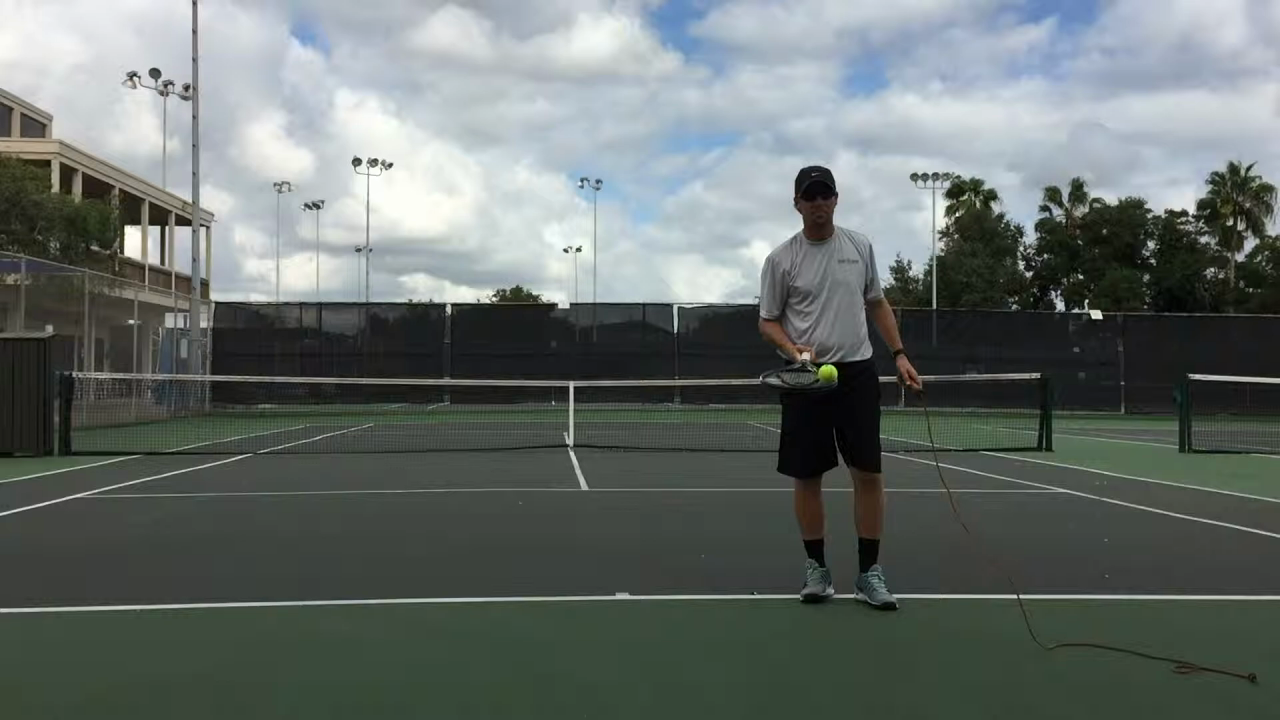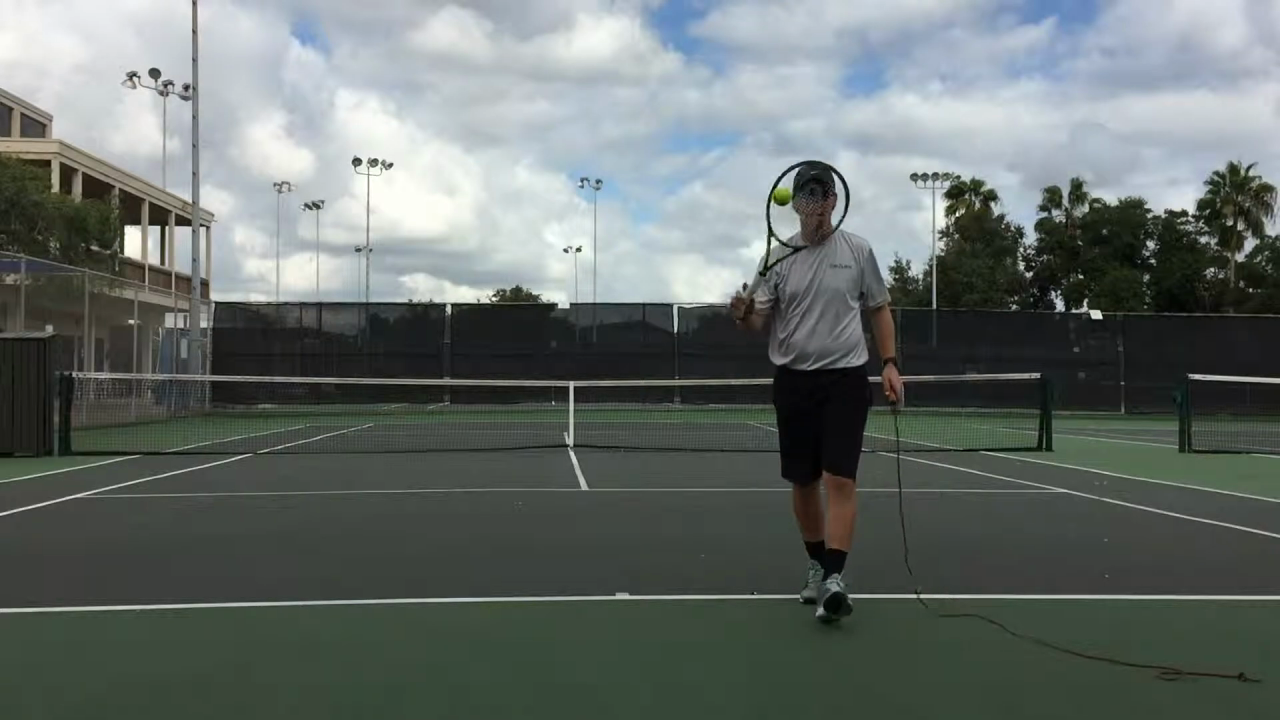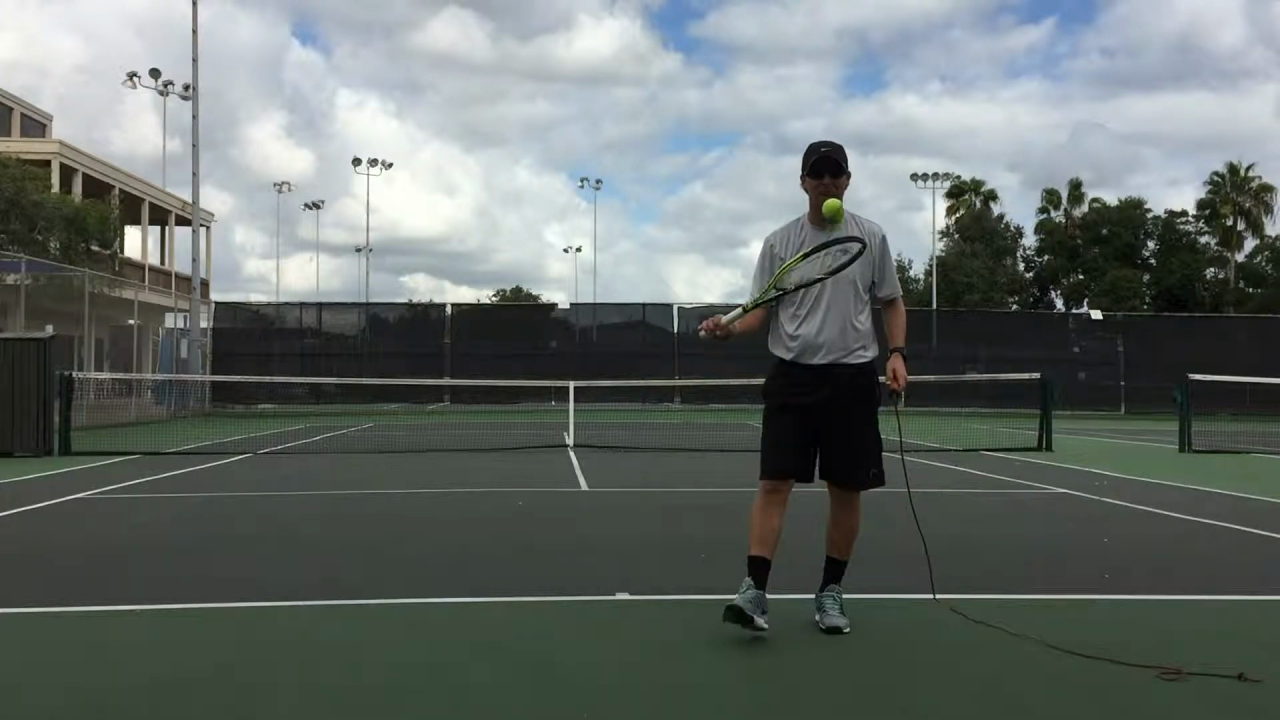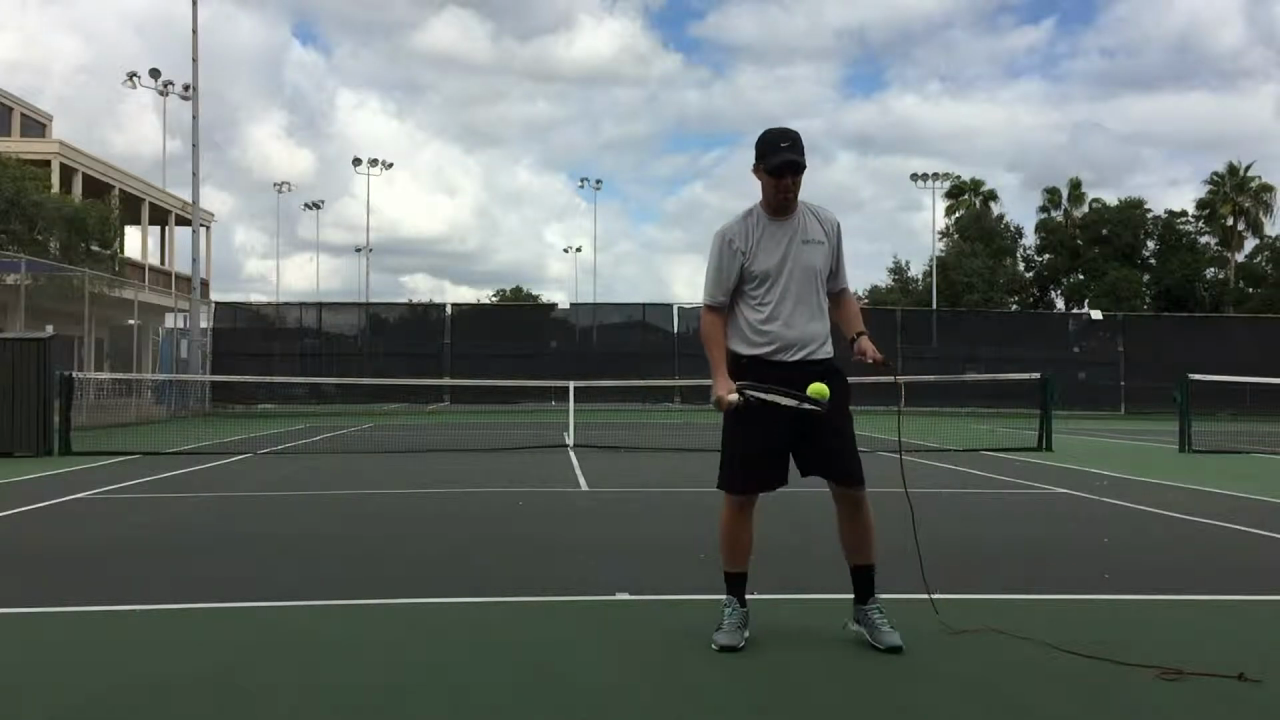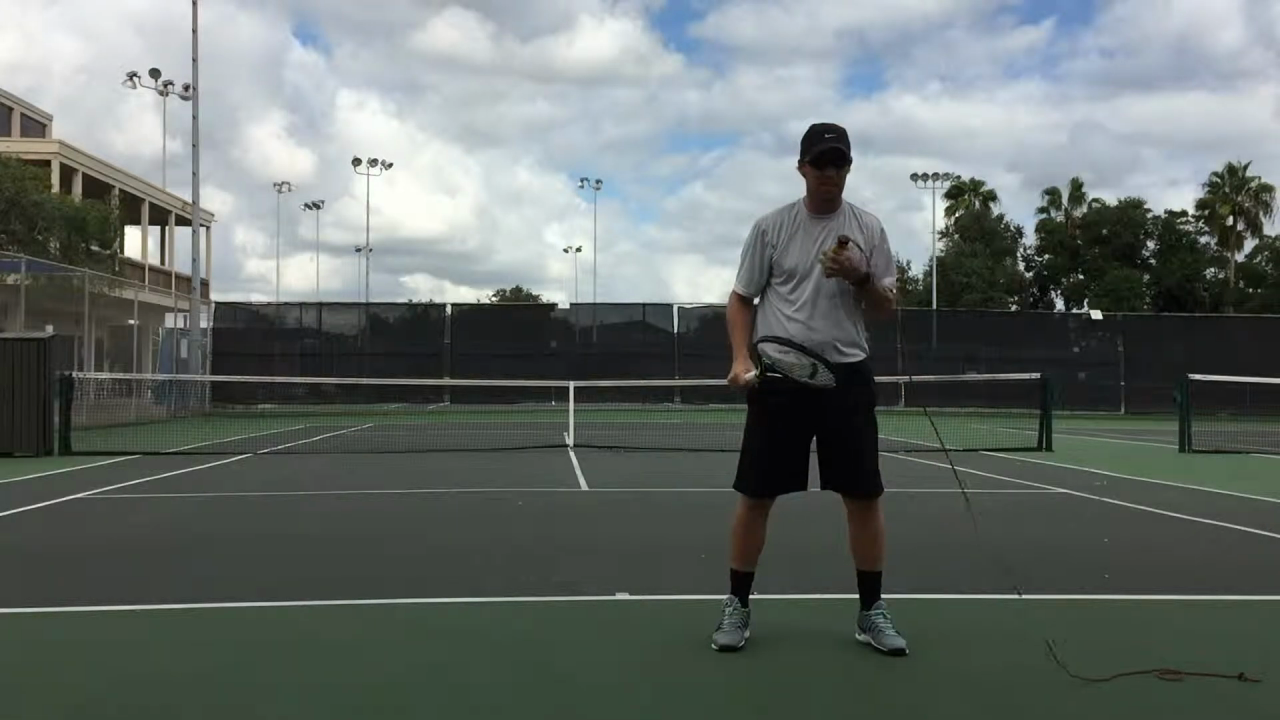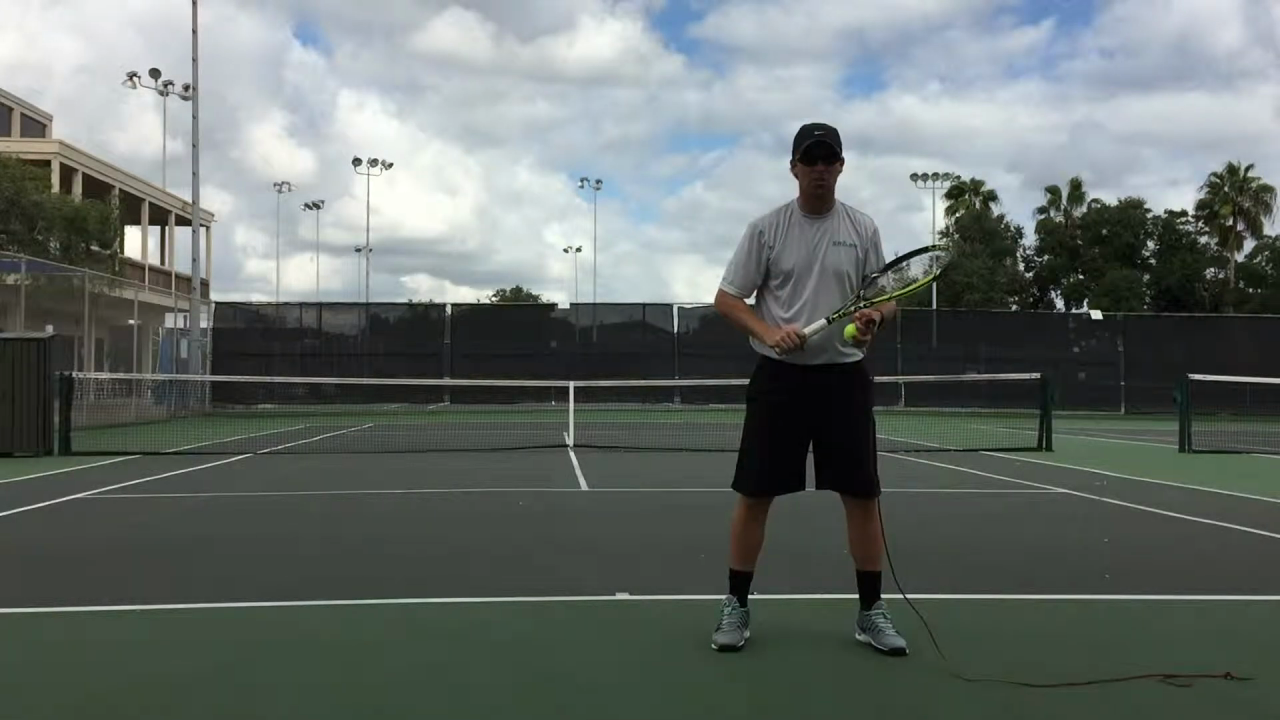
dt=0.7s
person 1, frame 1
left shoulder: (860, 247)
right shoulder: (780, 259)
left elbow: (877, 304)
right elbow: (768, 321)
left wrist: (899, 354)
right wrist: (792, 348)
left hip: (857, 372)
left knee: (868, 474)
right knee: (807, 476)
left ankle: (869, 573)
right ankle: (816, 567)
person 1, frame 2
left shoulder: (859, 251)
right shoulder: (776, 258)
left elbow: (879, 309)
right elbow: (758, 322)
left wrist: (890, 363)
right wrist: (742, 313)
left hip: (846, 378)
right hip: (793, 379)
left knee: (840, 479)
right knee: (803, 480)
left ankle: (834, 581)
right ankle: (816, 566)
person 1, frame 3
left shoulder: (871, 237)
right shoulder: (780, 241)
left elbow: (891, 303)
right elbow: (760, 308)
left wrist: (896, 353)
right wrist: (731, 326)
left hip: (852, 376)
right hip: (791, 375)
left knee: (846, 488)
right knee: (774, 483)
left ankle: (829, 592)
right ankle: (754, 593)
person 1, frame 4
left shoulder: (826, 225)
right shoulder: (734, 234)
right elbow: (713, 310)
left wrist: (859, 337)
right wrist: (720, 374)
left hip: (818, 372)
right hip: (756, 377)
left knee: (850, 489)
right knee: (739, 493)
left ankle: (866, 604)
right ankle: (735, 605)
person 1, frame 5
left shoulder: (868, 228)
right shoulder: (770, 227)
left elbow: (887, 305)
right elbow: (740, 298)
left wrist: (860, 278)
right wrist: (741, 357)
left hip: (847, 377)
right hip: (778, 377)
left knee: (863, 495)
right knee: (756, 494)
left ankle: (871, 611)
right ankle: (737, 605)
person 1, frame 6
left shoulder: (862, 228)
right shoulder: (766, 228)
left elbow: (884, 295)
right elbow: (727, 297)
left wrist: (876, 315)
right wrist: (767, 331)
left hip: (844, 376)
right hip: (779, 376)
left knee: (862, 495)
right knee: (754, 493)
left ankle: (871, 610)
right ankle: (736, 605)
